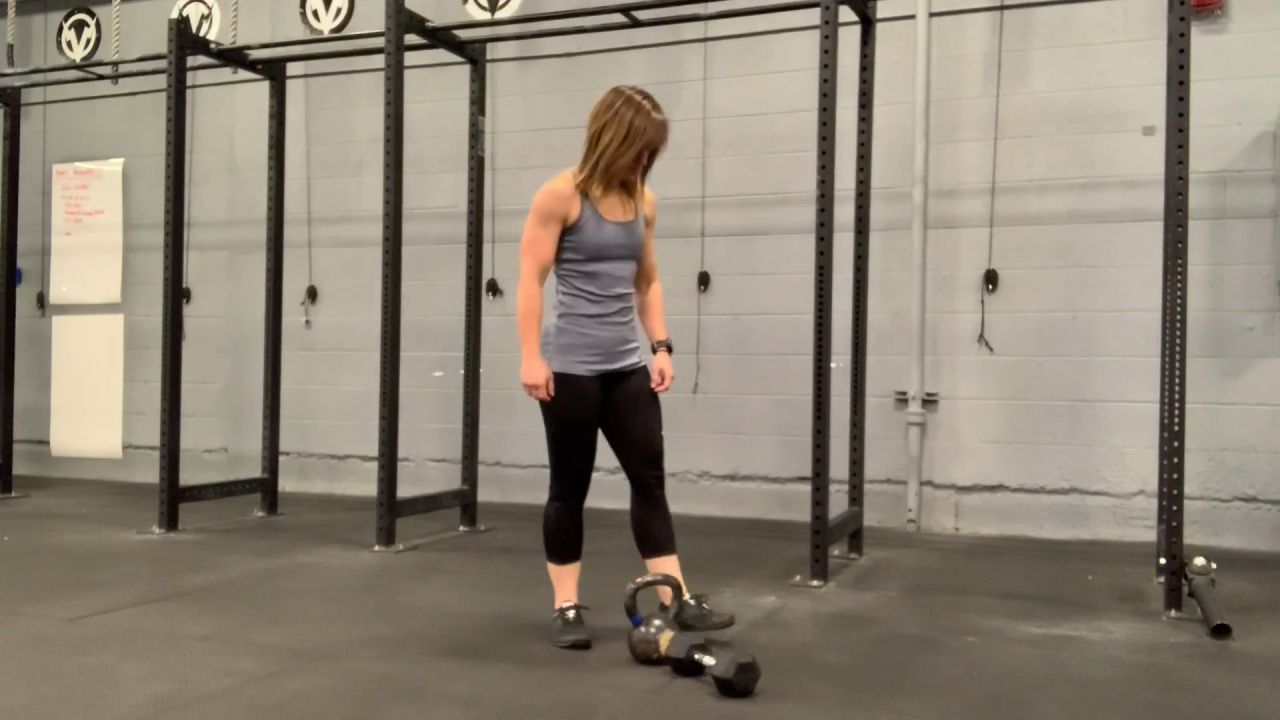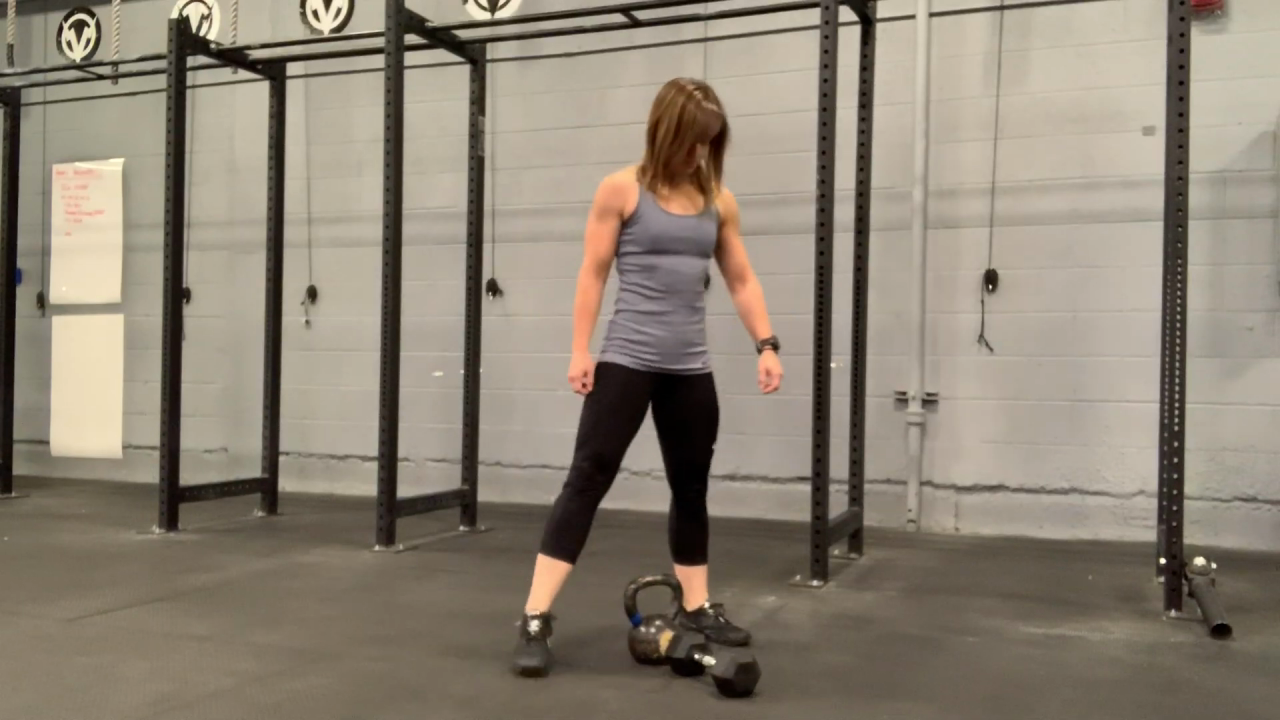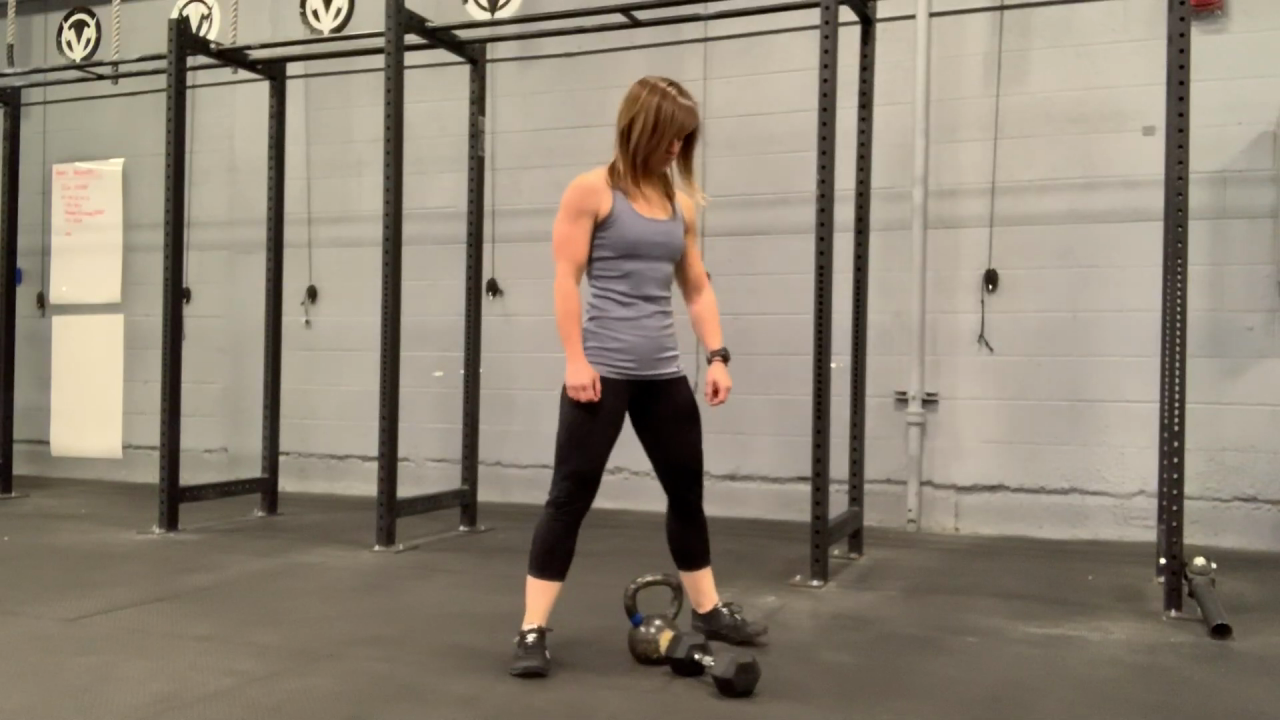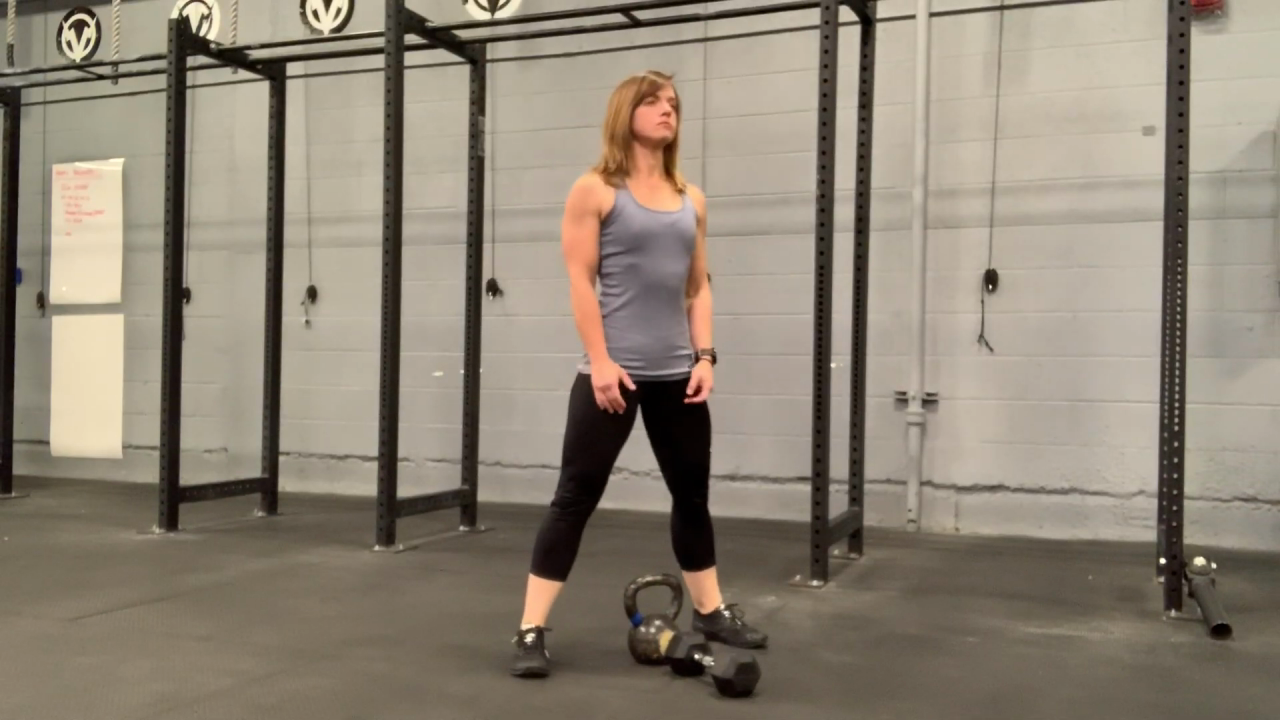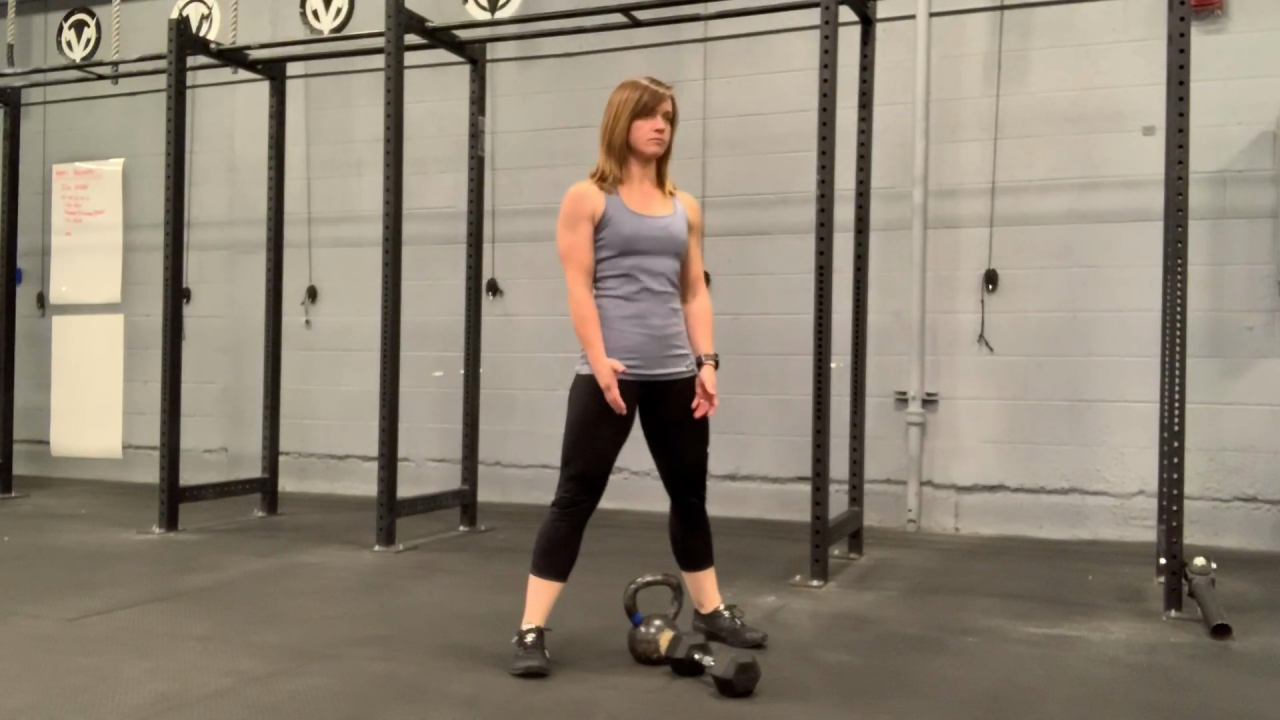
dt=1s
person 1, frame 1
left shoulder: (642, 200)
right shoulder: (560, 195)
right elbow: (530, 279)
left wrist: (661, 347)
right wrist: (531, 356)
left hip: (626, 364)
right hip: (571, 365)
left knee: (649, 479)
right knee: (570, 486)
left ankle: (676, 599)
right ankle: (566, 607)
person 1, frame 2
left shoulder: (719, 200)
right shoulder: (621, 189)
left elbow: (741, 280)
right elbow: (593, 272)
left wrist: (767, 346)
right wrist: (580, 349)
left hip: (690, 365)
right hip: (626, 358)
left knee: (692, 486)
right knee: (588, 476)
left ankle: (696, 607)
right ankle: (535, 618)
person 1, frame 3
left shoulder: (682, 203)
right shoulder: (591, 190)
left elbow: (697, 288)
right elbow: (567, 278)
left wrist: (717, 356)
right wrist: (575, 360)
left hip: (664, 372)
right hip: (604, 368)
left knee: (687, 490)
right knee: (570, 494)
left ankle: (708, 609)
right ankle: (532, 630)
person 1, frame 4
left shoulder: (691, 199)
right shoulder: (595, 190)
left elbow: (698, 287)
right elbow: (580, 281)
left wrist: (704, 356)
right wrist: (599, 361)
left hip: (676, 372)
right hip: (615, 371)
left knee: (692, 493)
right knee: (576, 496)
left ankle: (711, 611)
right ankle: (530, 631)
person 1, frame 5
left shoulder: (684, 206)
right shoulder: (588, 197)
left elbow: (695, 292)
right elbow: (579, 287)
left wrist: (707, 362)
right wrist: (598, 361)
left hip: (675, 373)
right hip: (610, 371)
left knee: (690, 494)
right knee: (575, 497)
left ankle: (711, 611)
right ankle: (531, 631)
